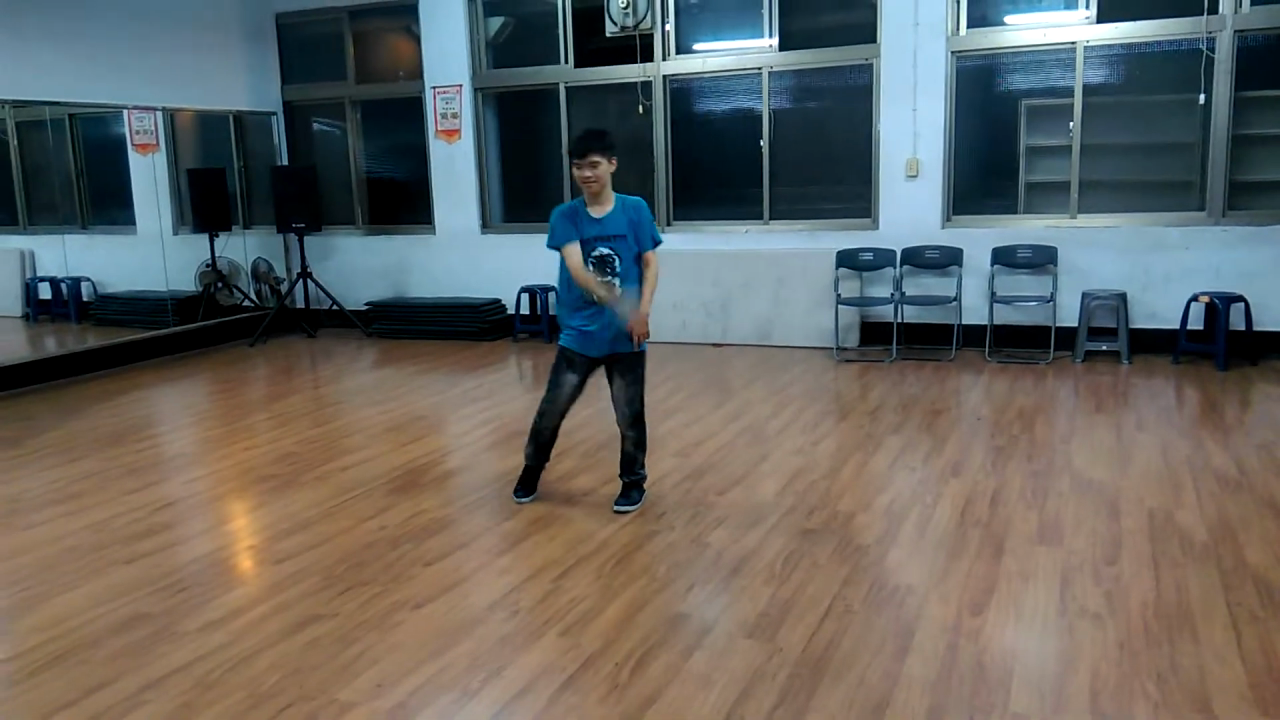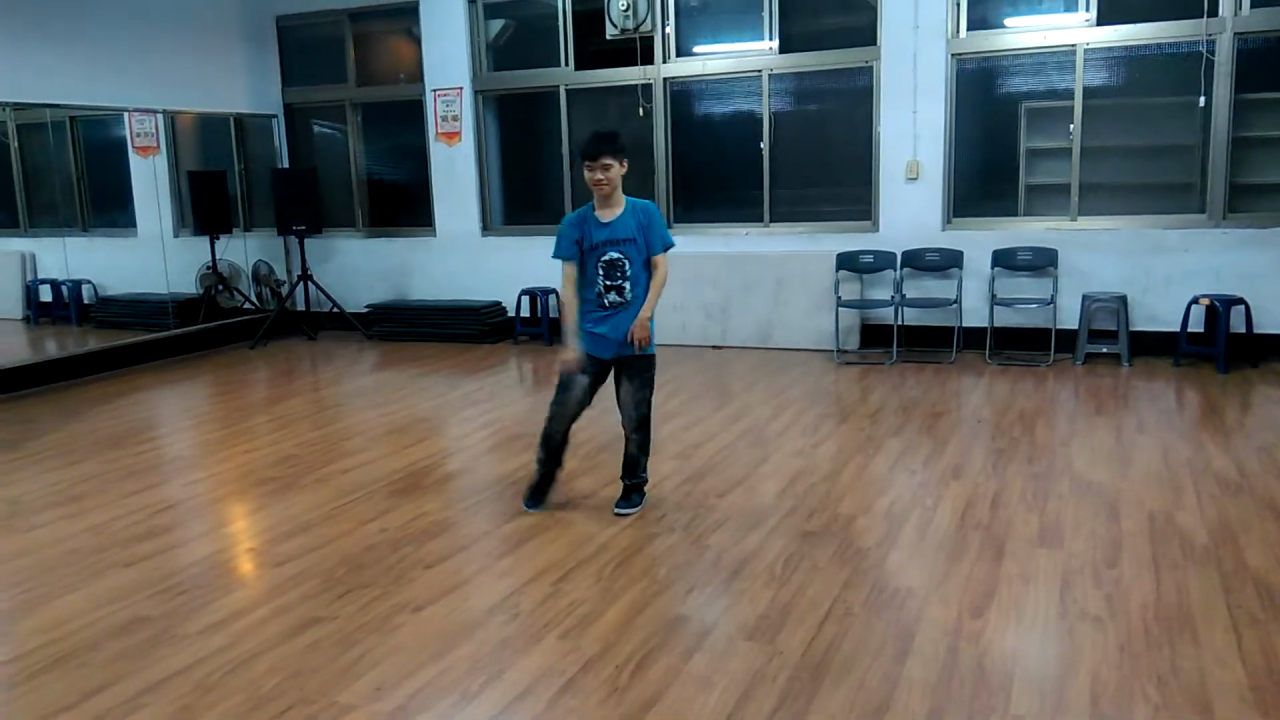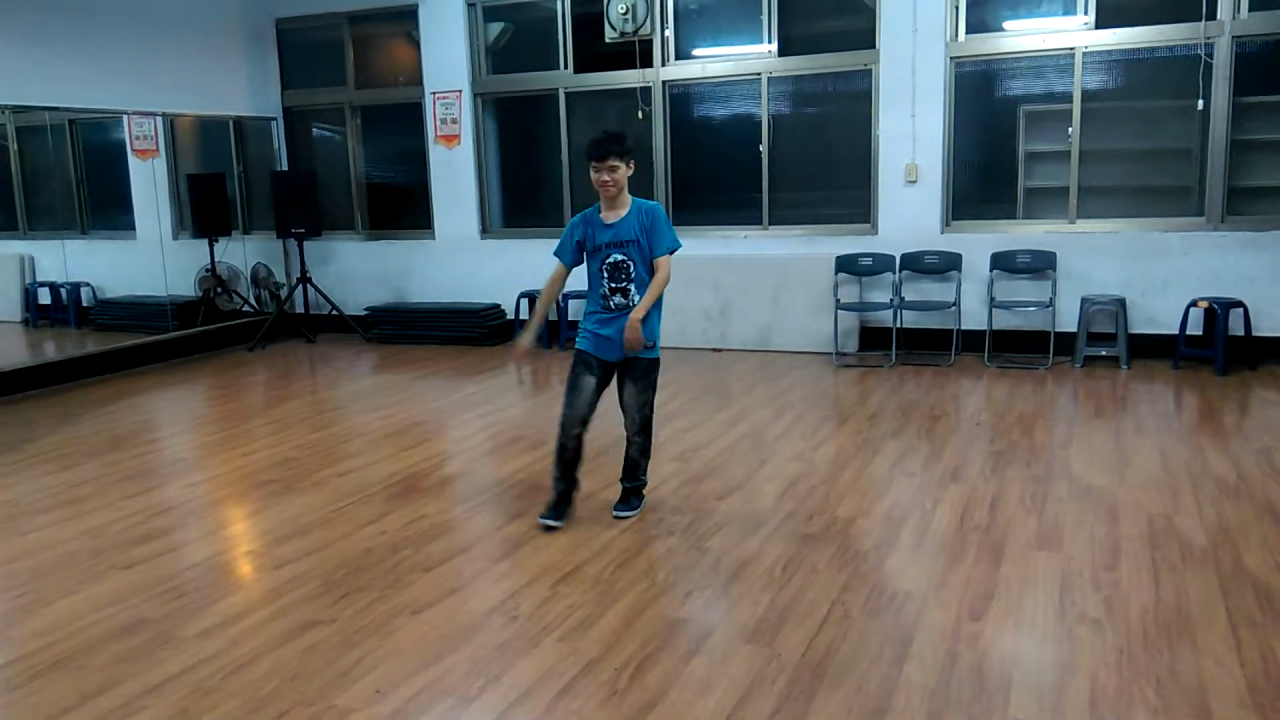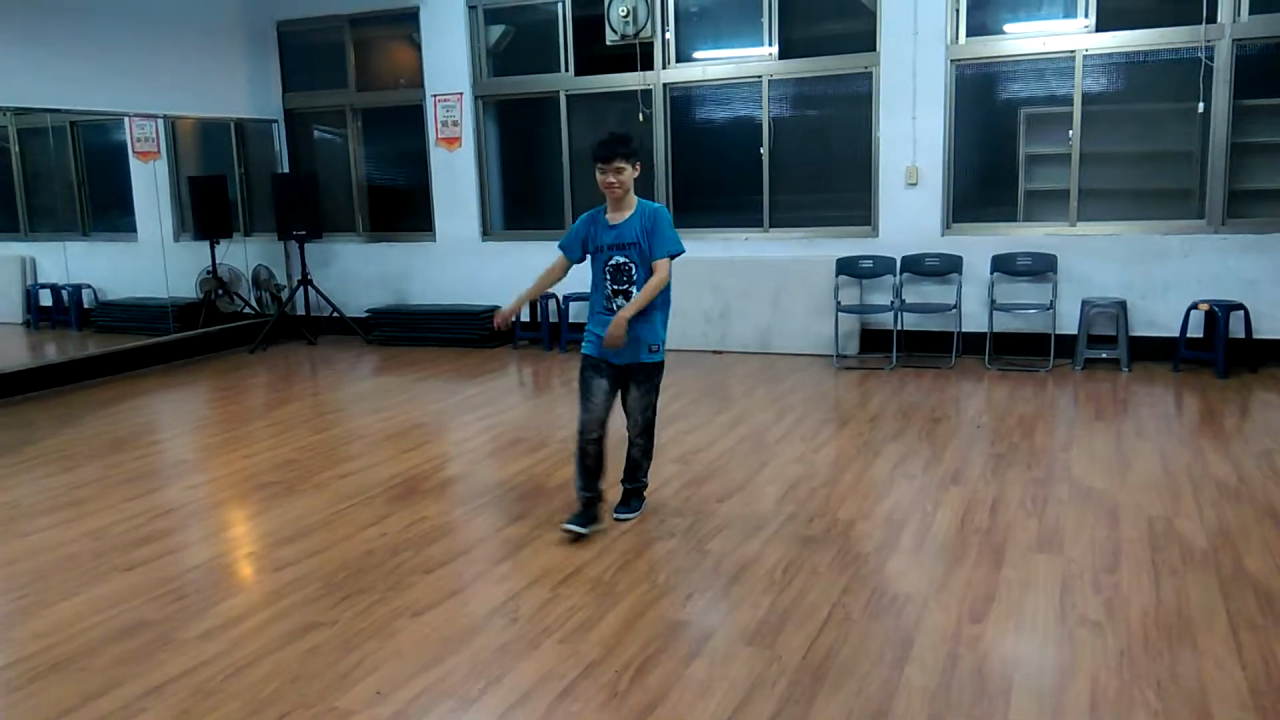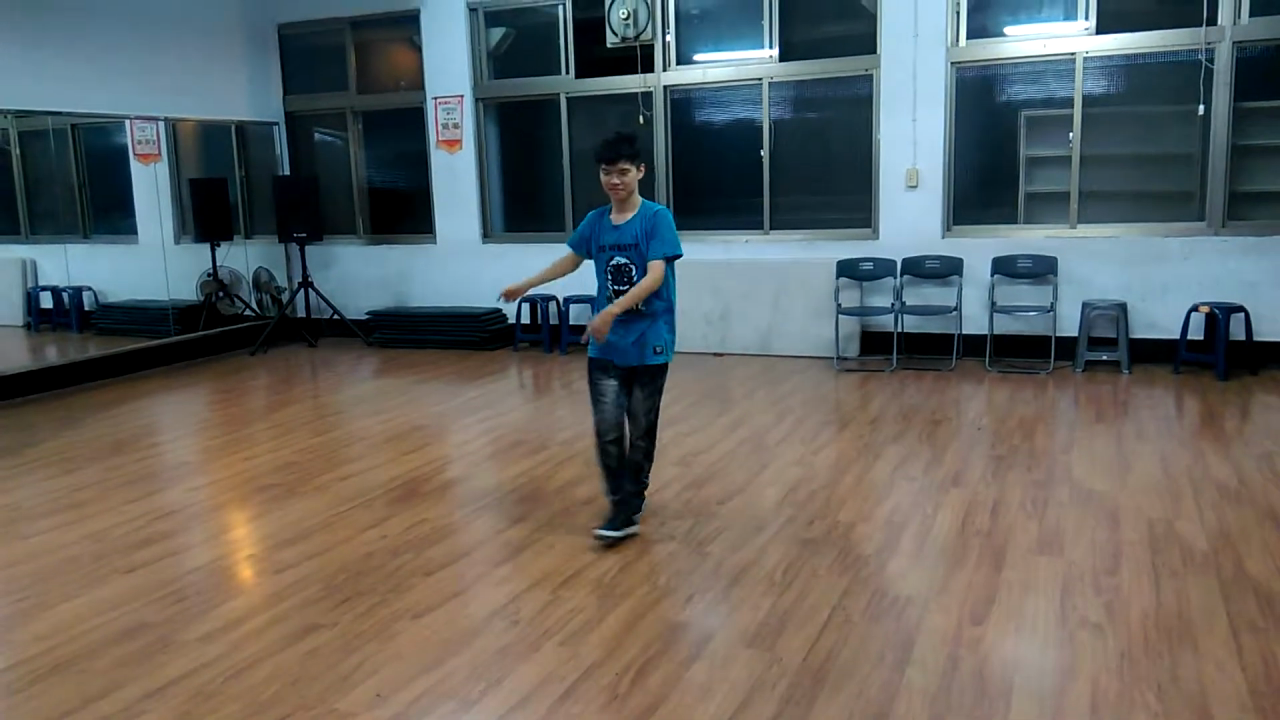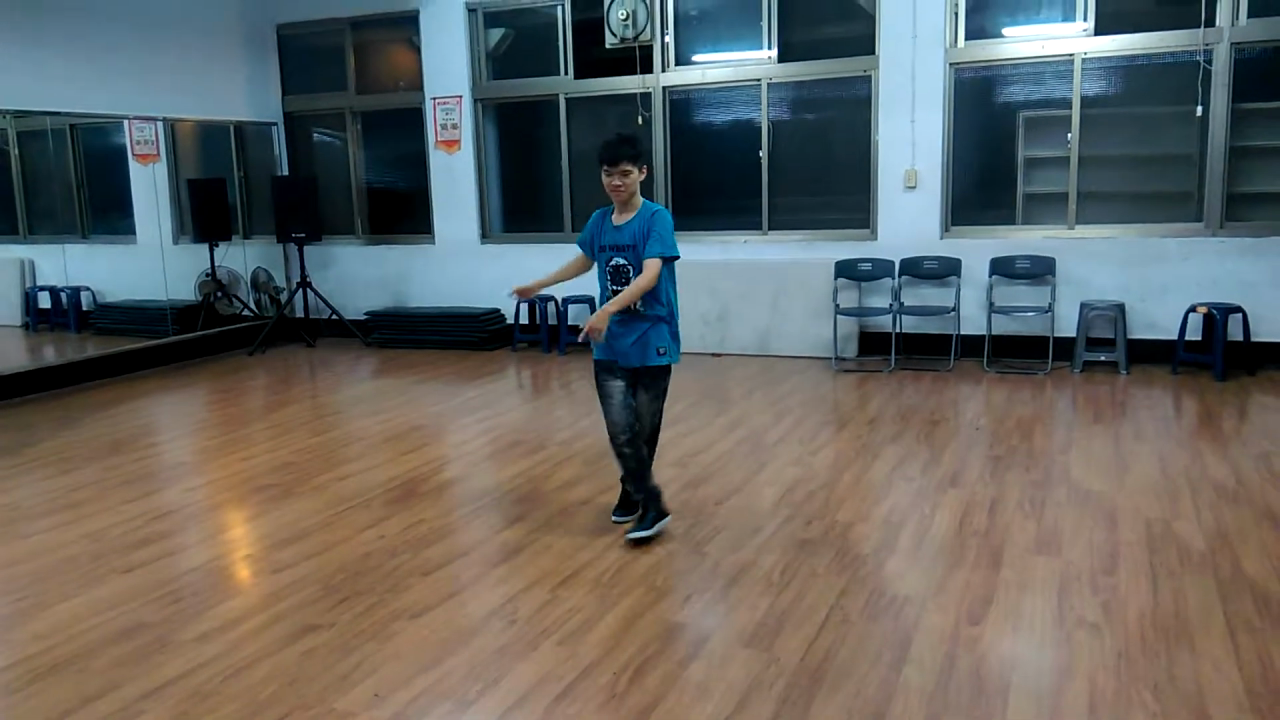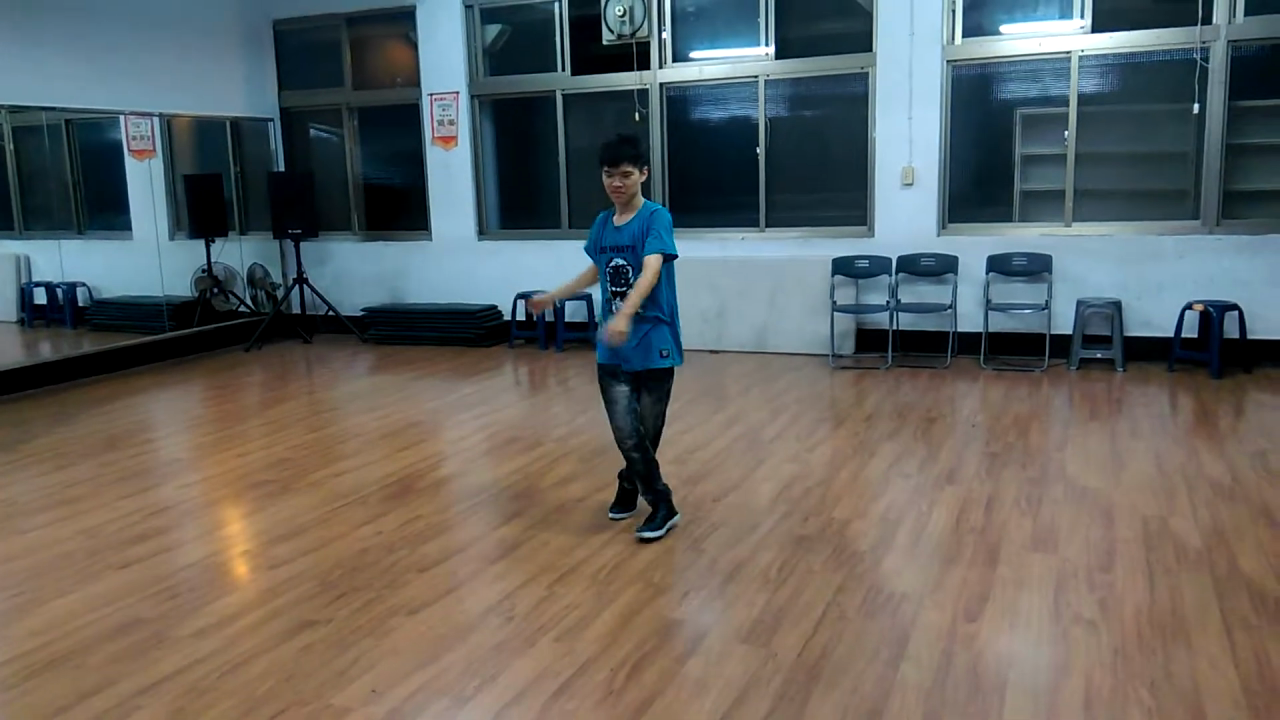
dt=0.1s
person 1, frame 1
left shoulder: (634, 209)
right shoulder: (564, 216)
left elbow: (650, 265)
right elbow: (576, 270)
left wrist: (642, 311)
right wrist: (614, 299)
left hip: (624, 335)
right hip: (579, 334)
left knee: (629, 416)
right knee: (550, 411)
left ankle: (633, 481)
right ankle: (531, 470)
person 1, frame 2
left shoulder: (646, 213)
right shoulder: (575, 223)
left elbow: (660, 270)
right elbow: (568, 285)
left wrist: (644, 317)
right wrist: (570, 340)
left hip: (635, 339)
right hip: (590, 338)
left knee: (635, 420)
right knee: (561, 415)
left ankle: (634, 485)
right ankle: (544, 478)
person 1, frame 3
left shoulder: (652, 214)
right shoulder: (581, 225)
left elbow: (663, 271)
right elbow: (557, 279)
left wrist: (637, 317)
right wrist: (531, 330)
left hip: (639, 340)
right hip: (594, 340)
left knee: (637, 423)
right knee: (572, 420)
left ankle: (633, 488)
right ankle: (562, 492)
person 1, frame 4
left shoulder: (655, 216)
right shoulder: (589, 222)
left elbow: (661, 275)
right elbow: (559, 267)
left wrist: (625, 316)
right wrist: (519, 303)
left hip: (644, 342)
right hip: (598, 343)
left knee: (641, 426)
right knee: (590, 426)
left ankle: (633, 490)
right ankle: (588, 502)
person 1, frame 5
left shoulder: (657, 217)
right shoulder: (595, 222)
left elbow: (655, 277)
right elbow: (570, 261)
left wrist: (611, 313)
right wrist: (524, 286)
left hip: (648, 344)
right hip: (605, 347)
left knee: (642, 428)
right knee: (607, 428)
left ankle: (634, 492)
right ankle: (621, 507)
person 1, frame 6
left shoulder: (656, 218)
right shoulder: (598, 221)
left elbow: (649, 276)
right elbow: (583, 261)
left wrist: (605, 311)
right wrist: (537, 285)
left hip: (651, 344)
right hip: (609, 347)
left knee: (645, 430)
right knee: (620, 430)
left ankle: (630, 491)
right ankle: (651, 505)
person 1, frame 7
left shoulder: (656, 217)
right shoulder: (603, 224)
left elbow: (651, 273)
left wrist: (623, 316)
right wrist: (553, 297)
left hip: (654, 346)
right hip: (613, 351)
left knee: (647, 432)
right knee: (627, 434)
left ankle: (628, 486)
right ankle: (662, 505)
